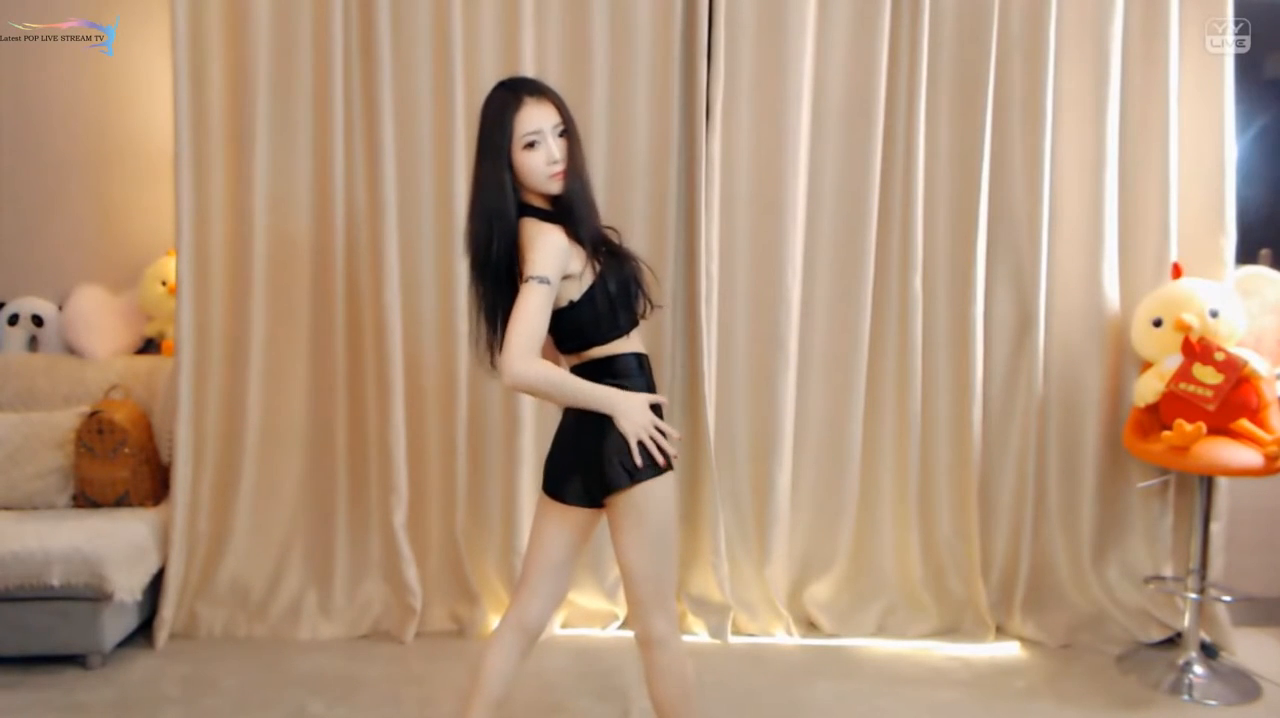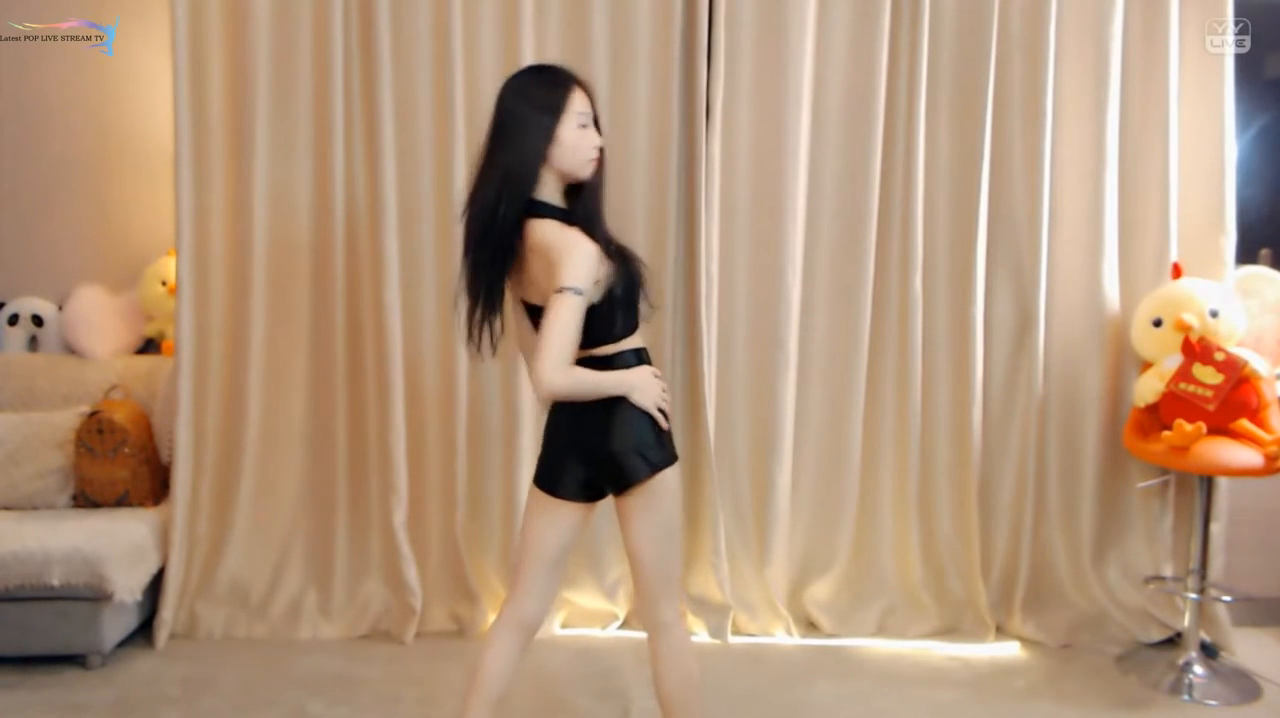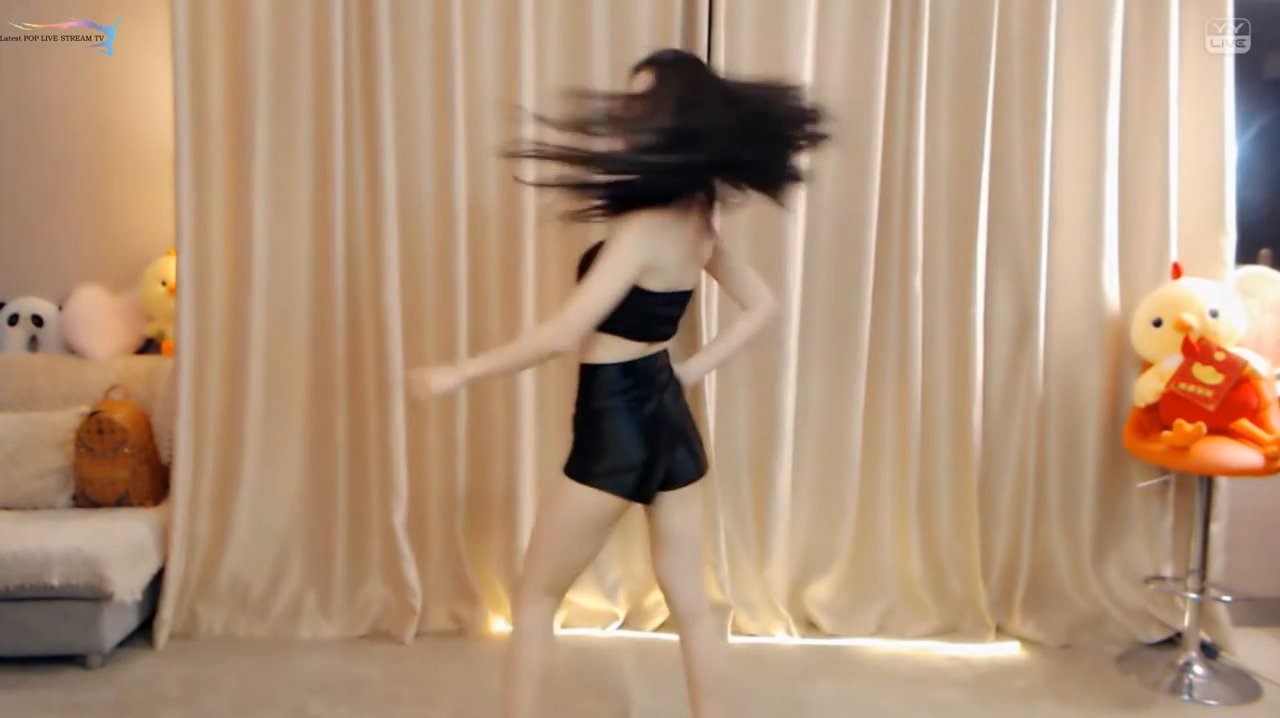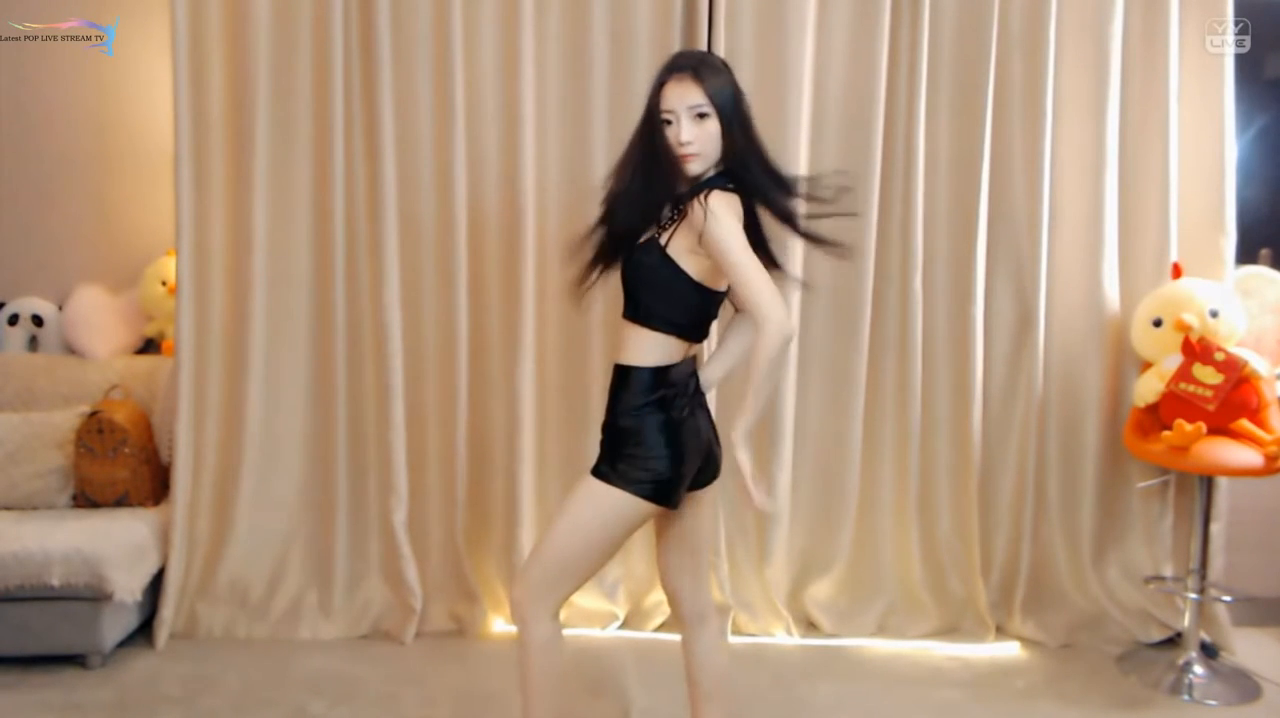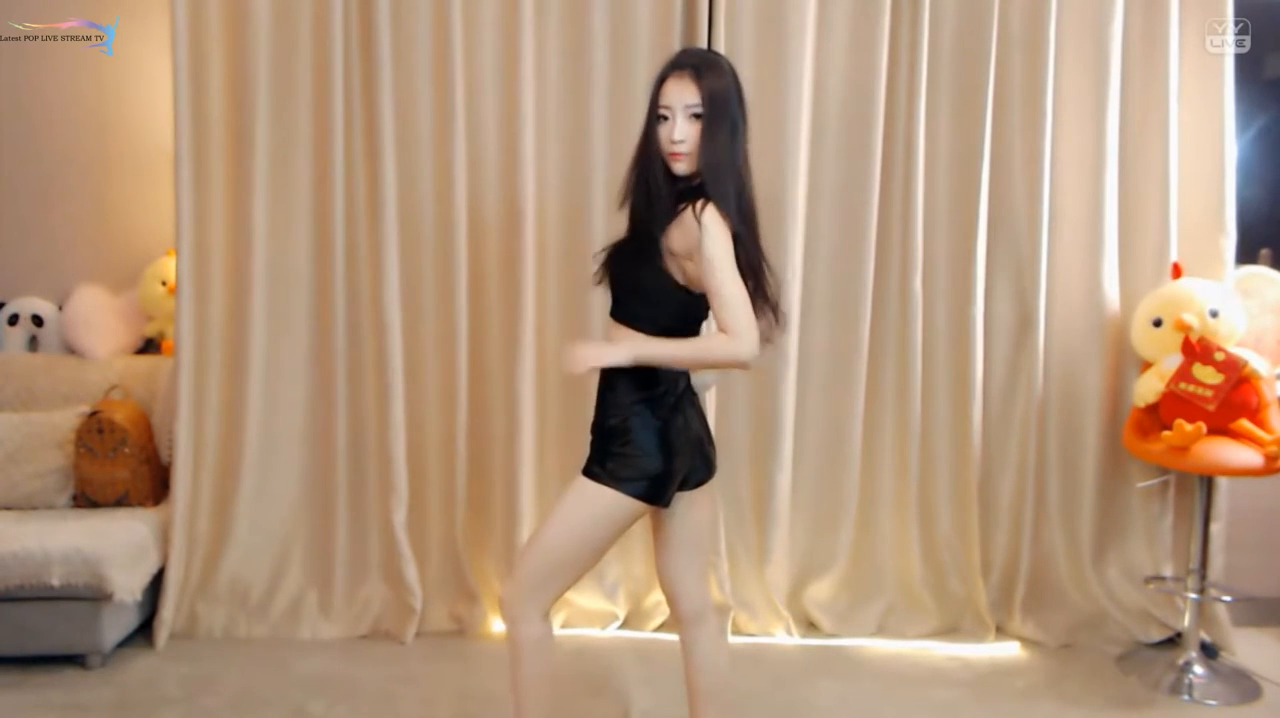
dt=0.4s
person 1, frame 1
left shoulder: (541, 230)
right shoulder: (550, 240)
right elbow: (518, 367)
right wrist: (616, 402)
left hip: (583, 432)
right hip: (618, 427)
left knee: (526, 612)
right knee: (657, 622)
person 1, frame 2
left shoulder: (522, 229)
right shoulder: (575, 247)
right elbow: (550, 377)
right wrist: (626, 380)
left hip: (569, 431)
right hip: (627, 424)
left knee: (521, 609)
right knee: (663, 614)
person 1, frame 3
left shoulder: (643, 225)
right shoulder: (696, 222)
left elbow: (568, 331)
right elbow: (761, 306)
left wrist: (461, 372)
right wrist: (689, 369)
left hip: (612, 425)
right hip: (668, 415)
left knee: (535, 599)
right knee: (689, 600)
person 1, frame 4
left shoulder: (715, 208)
right shoulder: (695, 206)
left elbow: (777, 322)
right elbow: (753, 318)
left wrist: (741, 434)
right wrist: (697, 382)
left hip: (649, 428)
right hip: (675, 418)
left knee: (533, 598)
right knee: (694, 605)
person 1, frame 5
left shoulder: (703, 218)
right shoulder: (682, 210)
left elbow: (742, 344)
right elbow: (752, 311)
left wrist: (628, 350)
right wrist: (670, 365)
left hip: (638, 435)
right hip: (676, 424)
left knee: (522, 599)
right knee: (693, 603)
